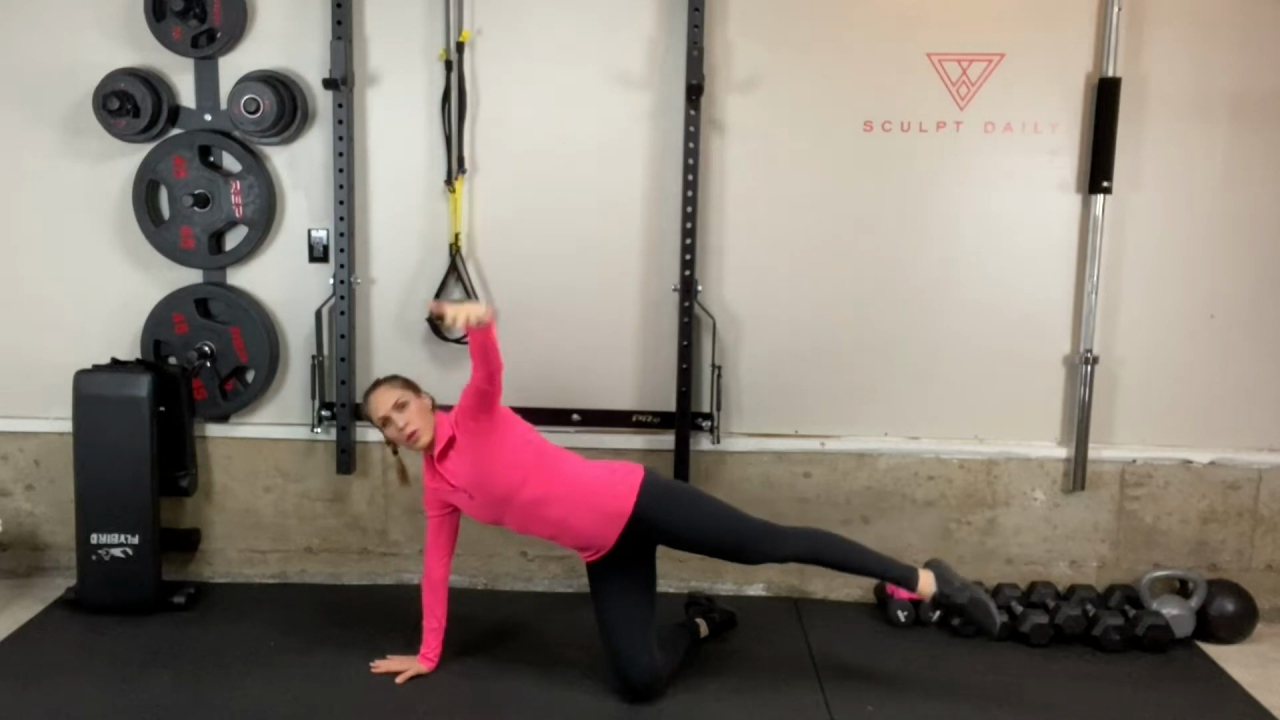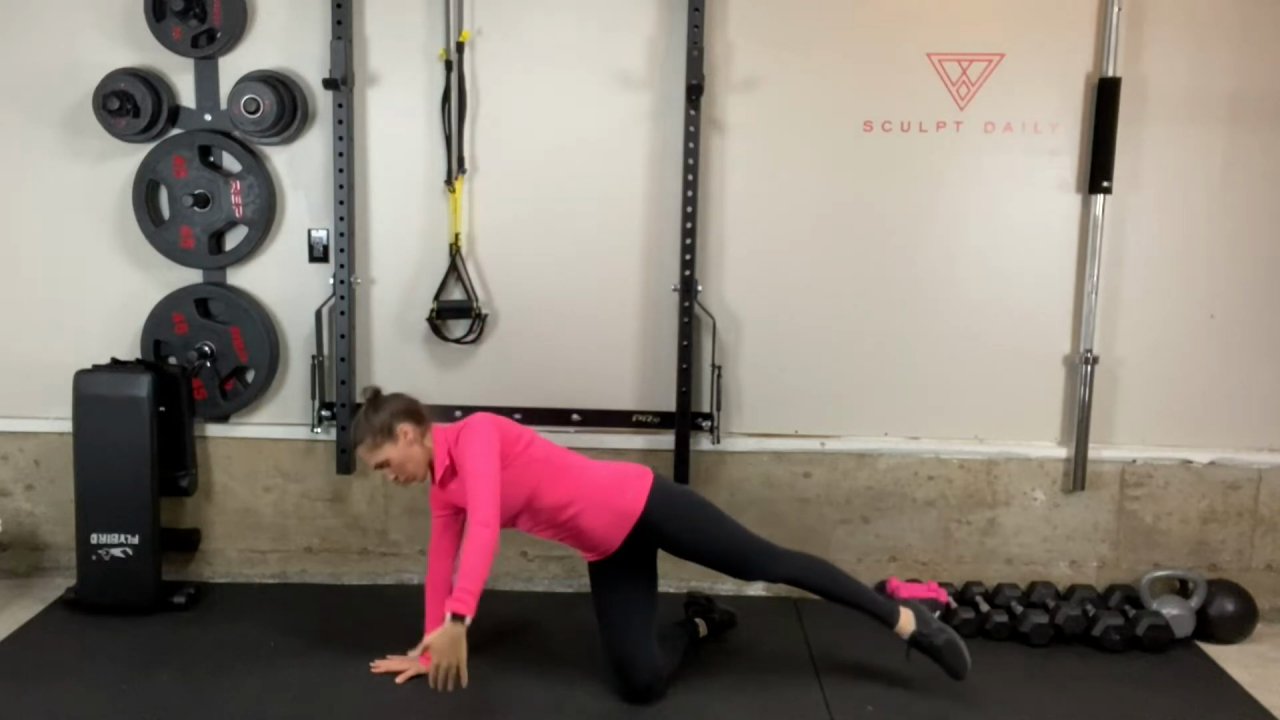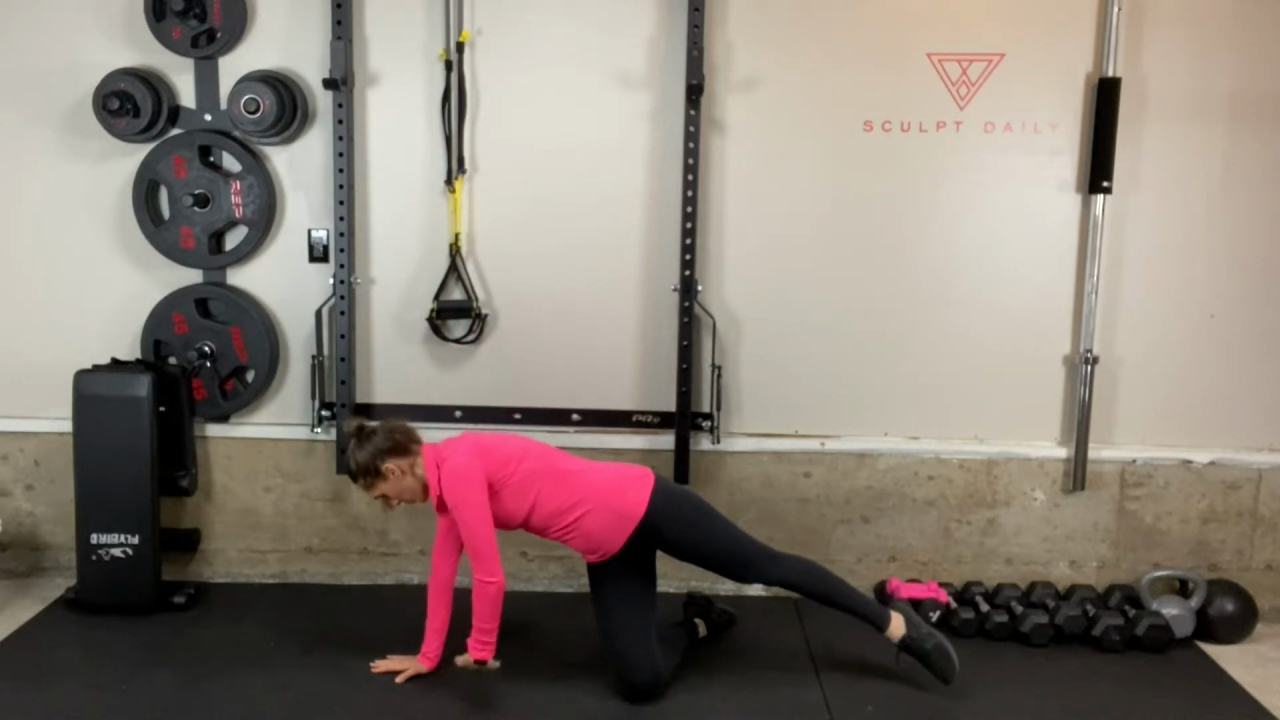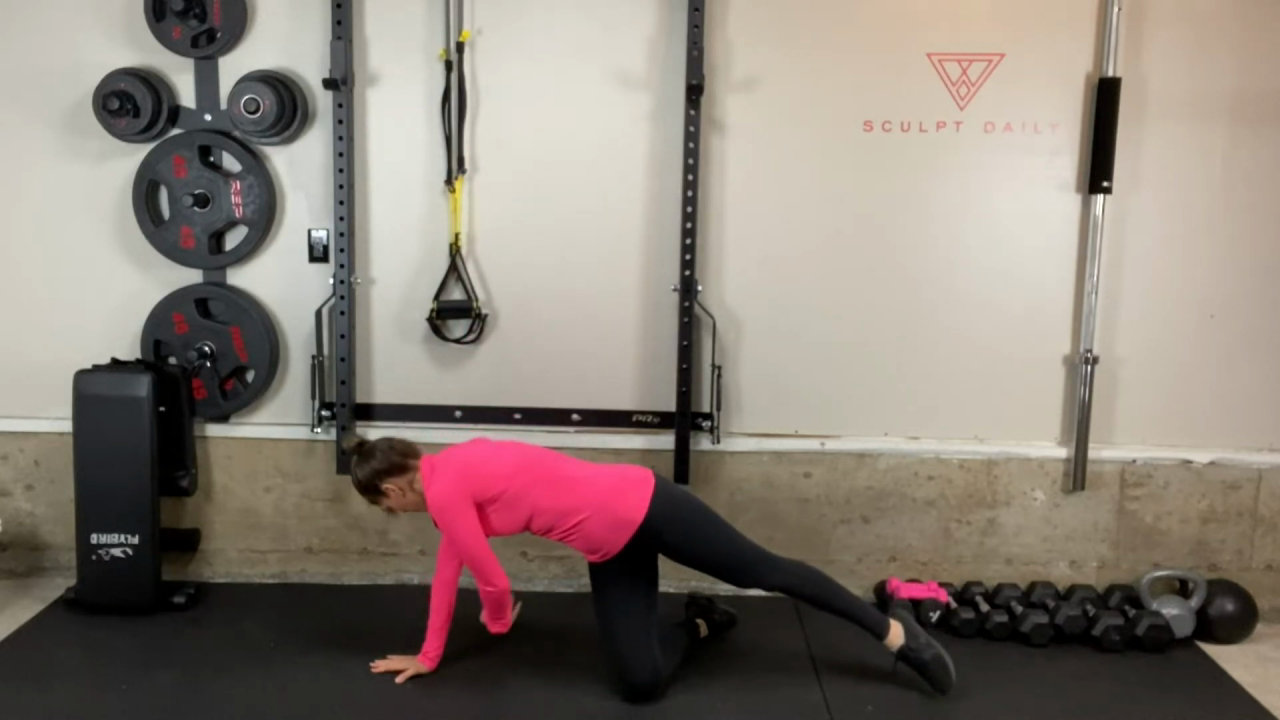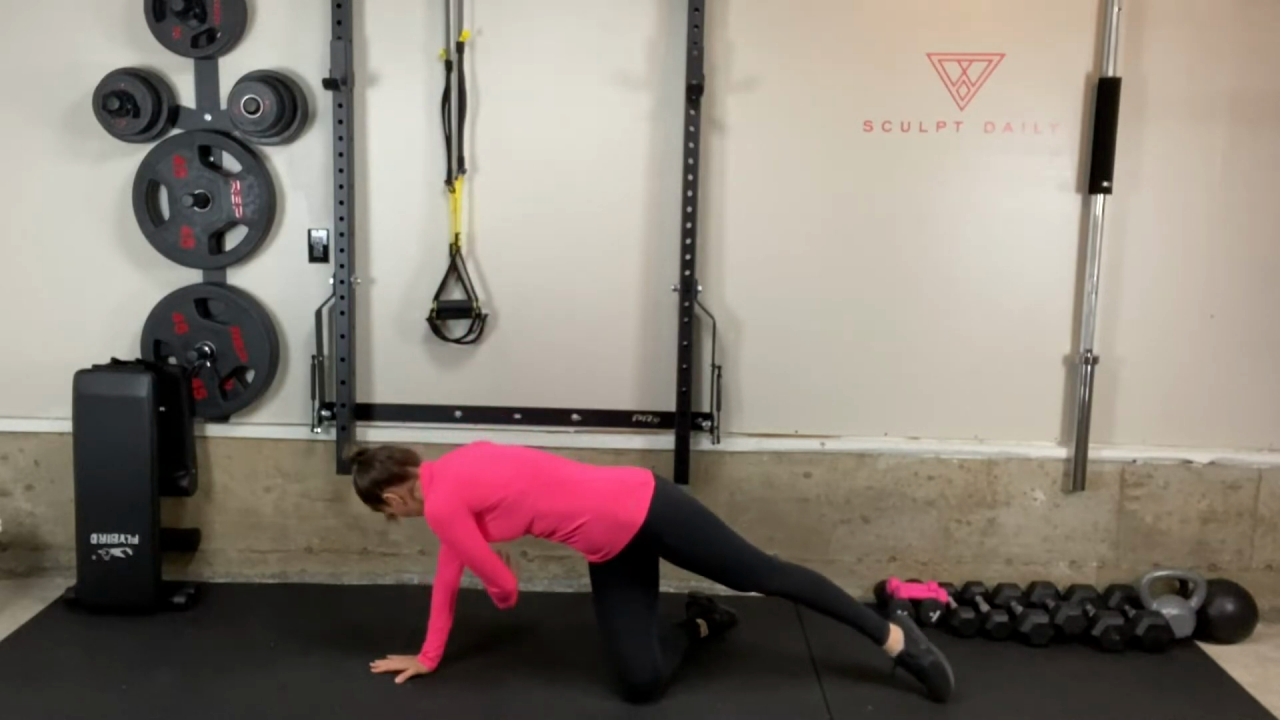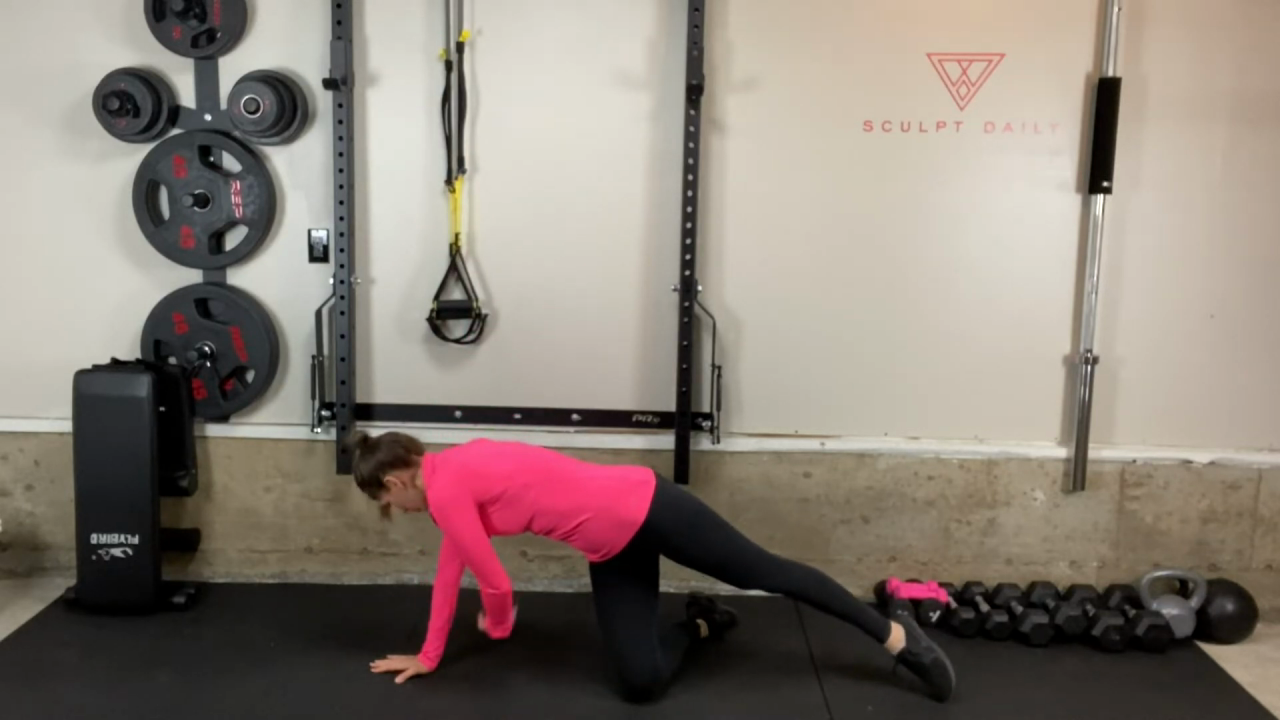
dt=0.5s
person 1, frame 1
left shoulder: (475, 414)
right shoulder: (439, 485)
left elbow: (489, 368)
right elbow: (437, 564)
left wrist: (477, 322)
right wrist: (426, 652)
left hip: (633, 499)
right hip: (603, 549)
left knee: (770, 544)
right knee: (640, 683)
left ankle: (929, 581)
right ankle: (698, 624)
person 1, frame 2
left shoulder: (476, 432)
right shoulder: (441, 491)
left elbow: (484, 520)
right elbow: (441, 566)
left wrist: (457, 619)
right wrist: (428, 651)
left hip: (637, 504)
right hip: (607, 552)
left knee: (768, 563)
right knee: (642, 683)
left ankle: (905, 620)
right ankle: (698, 623)
person 1, frame 3
left shoulder: (457, 466)
right shoulder: (446, 486)
left elbow: (489, 576)
right elbow: (444, 568)
left wrist: (481, 651)
right wrist: (428, 656)
left hip: (639, 505)
right hip: (608, 550)
left knee: (765, 566)
right knee: (642, 683)
left ankle: (896, 624)
right ankle: (696, 624)
person 1, frame 4
left shoulder: (444, 490)
right shoulder: (454, 475)
left elbow: (493, 583)
right elbow: (447, 569)
left wrist: (499, 619)
right wrist: (427, 656)
left hip: (641, 508)
right hip: (610, 549)
left knee: (764, 571)
right knee: (641, 683)
left ankle: (895, 633)
right ankle: (697, 624)
person 1, frame 5
left shoulder: (442, 505)
right shoulder: (454, 473)
left elbow: (501, 584)
right elbow: (448, 574)
left wrist: (506, 595)
right wrist: (428, 656)
left hip: (643, 508)
right hip: (611, 550)
left knee: (765, 575)
right knee: (641, 683)
left ankle: (895, 638)
right ankle: (697, 623)
person 1, frame 6
left shoulder: (446, 491)
right shoulder: (457, 473)
left elbow: (496, 586)
right elbow: (449, 571)
left wrist: (500, 623)
right wrist: (428, 656)
left hip: (642, 506)
right hip: (612, 549)
left knee: (766, 573)
right knee: (641, 683)
left ankle: (896, 636)
right ankle: (698, 624)
